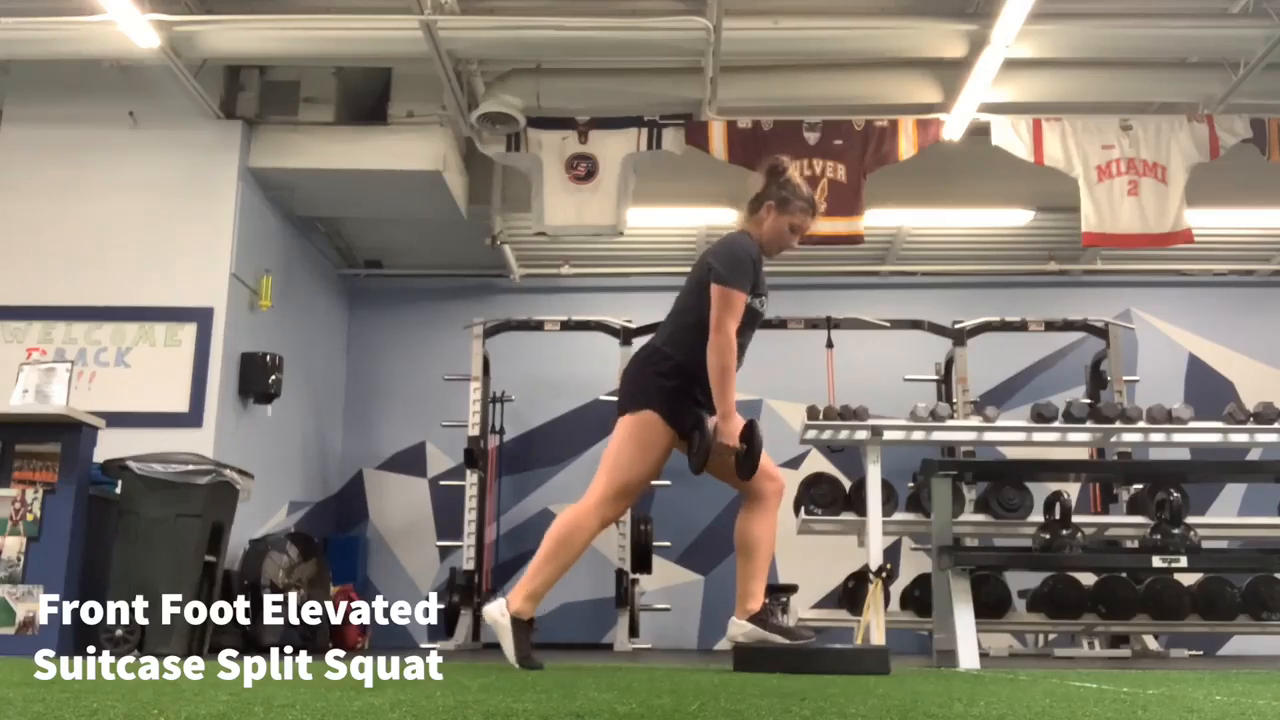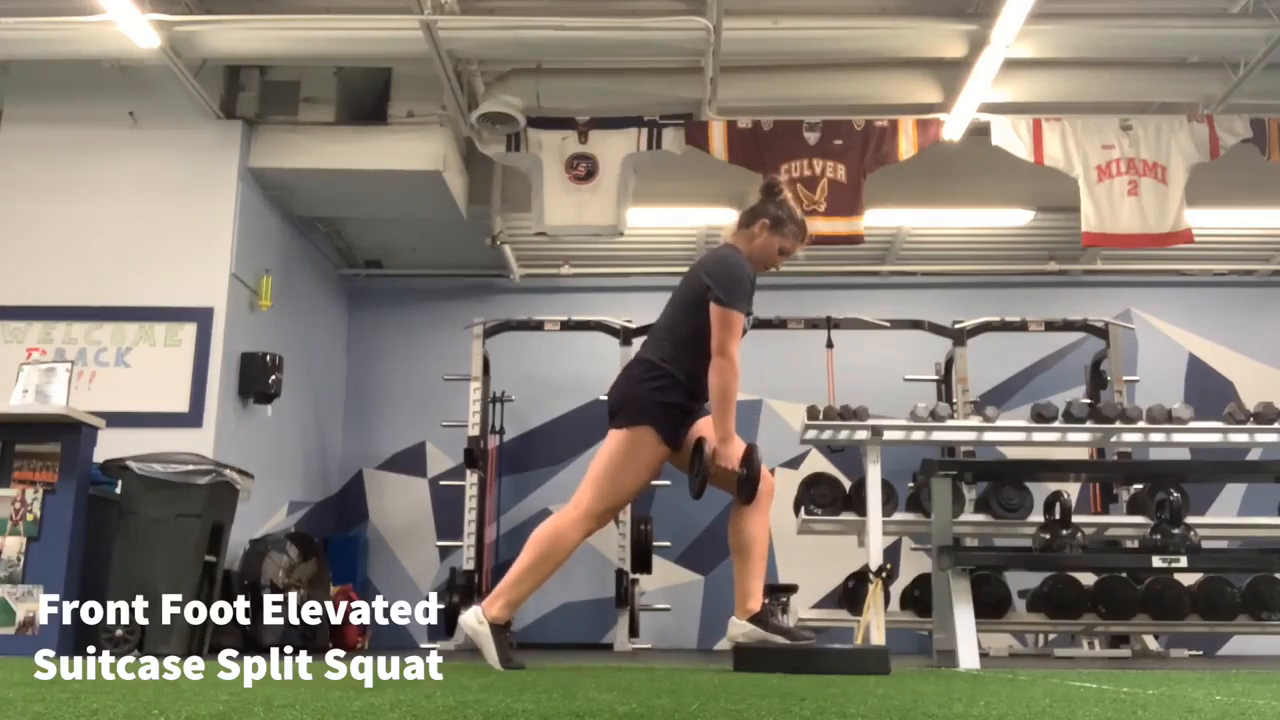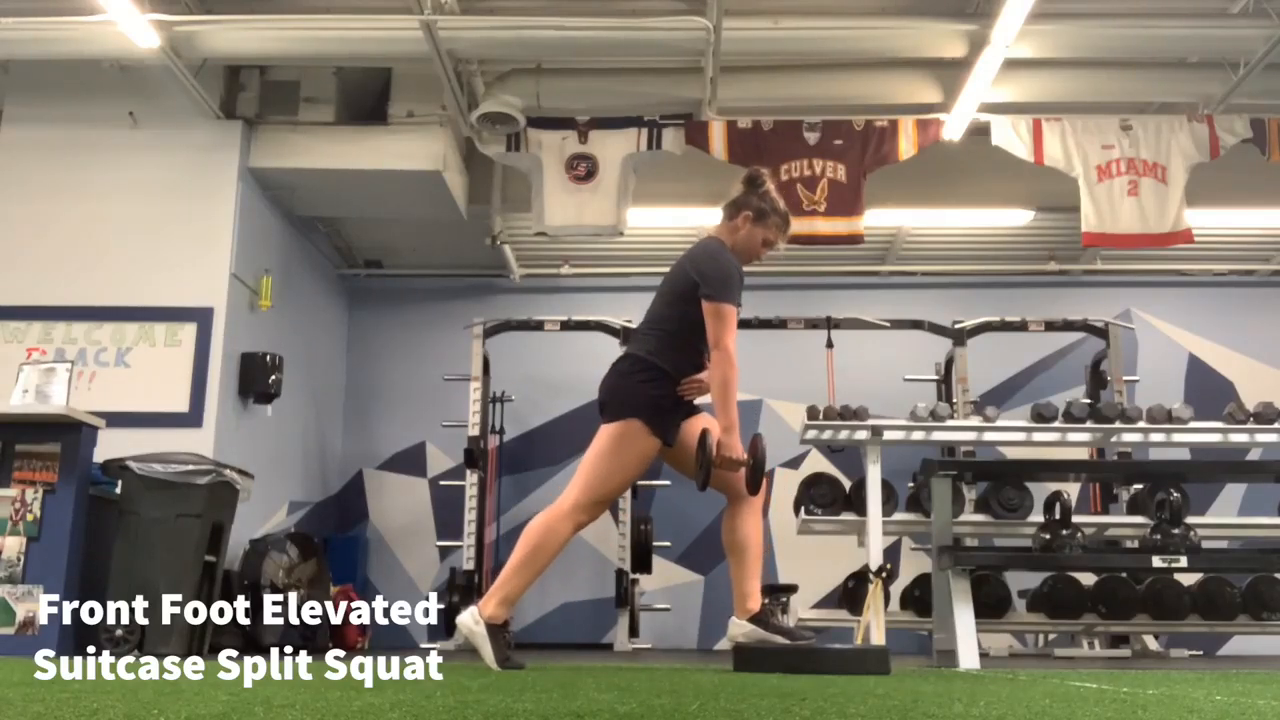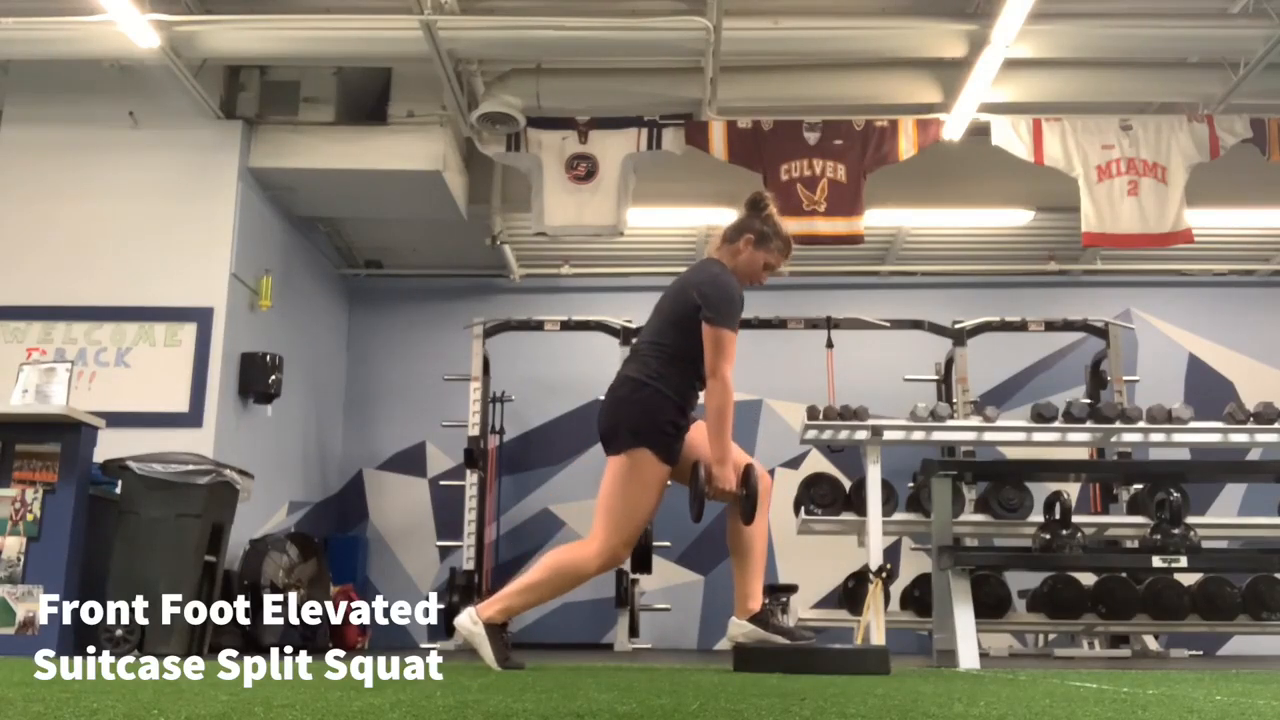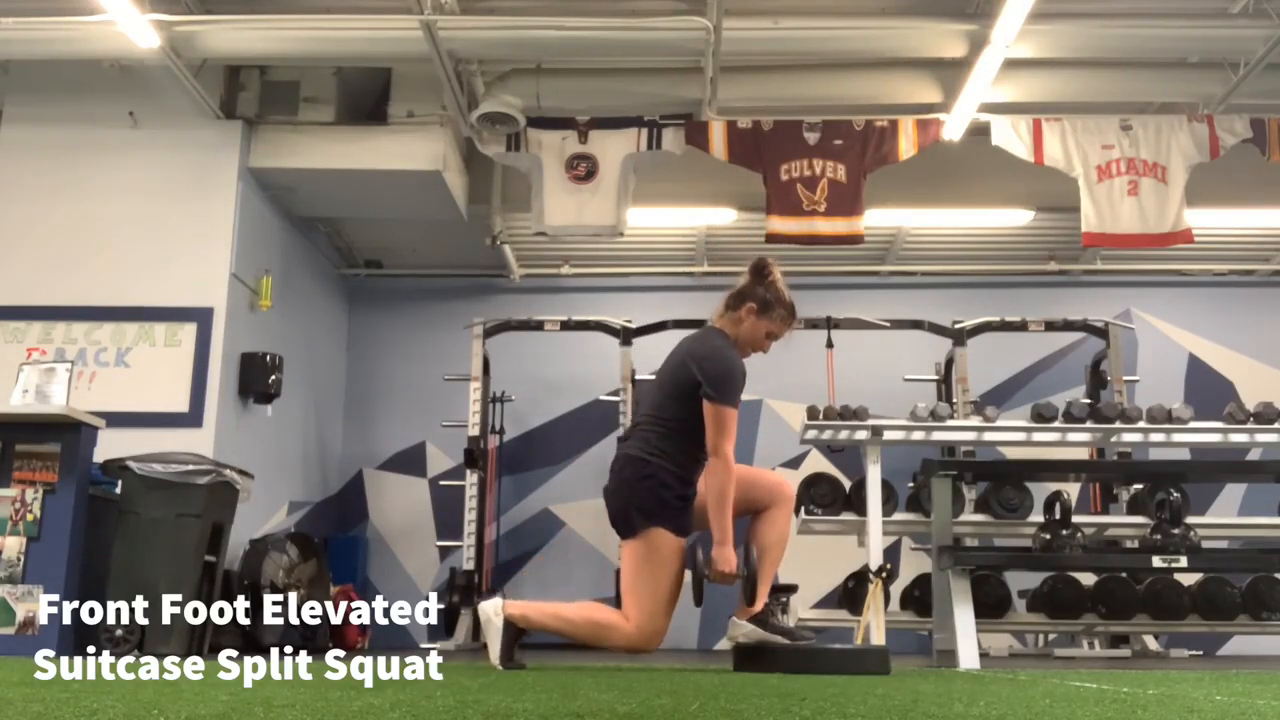
dt=1s
person 1, frame 1
left shoulder: (748, 260)
right shoulder: (738, 252)
right elbow: (720, 335)
left wrist: (722, 414)
right wrist: (727, 417)
left hip: (690, 395)
right hip: (660, 385)
left knee: (767, 485)
right knee: (608, 501)
left ankle: (749, 615)
right ankle: (516, 610)
person 1, frame 2
left shoulder: (723, 266)
right shoulder: (733, 269)
right elbow: (723, 357)
left wrist: (719, 435)
right wrist: (726, 440)
left hip: (674, 402)
right hip: (651, 398)
left knee: (758, 487)
right knee: (589, 512)
left ankle: (749, 615)
right ankle: (491, 615)
person 1, frame 3
left shoulder: (708, 260)
right shoulder: (720, 265)
right elbow: (723, 350)
left wrist: (706, 376)
right wrist: (730, 432)
left hip: (667, 397)
right hip: (640, 393)
left knee: (747, 488)
right knee: (579, 507)
left ankle: (749, 615)
right ankle: (488, 615)
person 1, frame 4
left shoulder: (705, 277)
right shoulder: (723, 288)
right elbow: (719, 378)
right wrist: (721, 462)
left hip: (657, 413)
right hip: (644, 414)
left knee: (757, 484)
right knee: (607, 549)
left ankle: (750, 615)
right ankle: (487, 616)
person 1, frame 5
left shoulder: (704, 344)
right shoulder: (724, 362)
right elbow: (720, 457)
right wrist: (723, 544)
left hip: (661, 480)
right hip: (651, 489)
left knee: (778, 493)
right knee: (642, 634)
left ankle: (753, 615)
right ankle: (509, 613)
